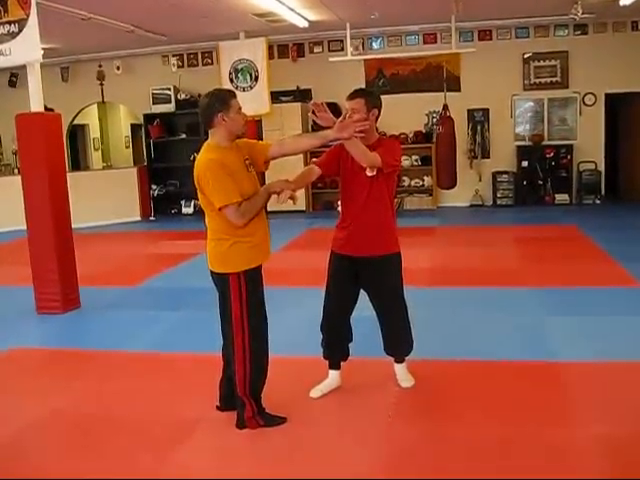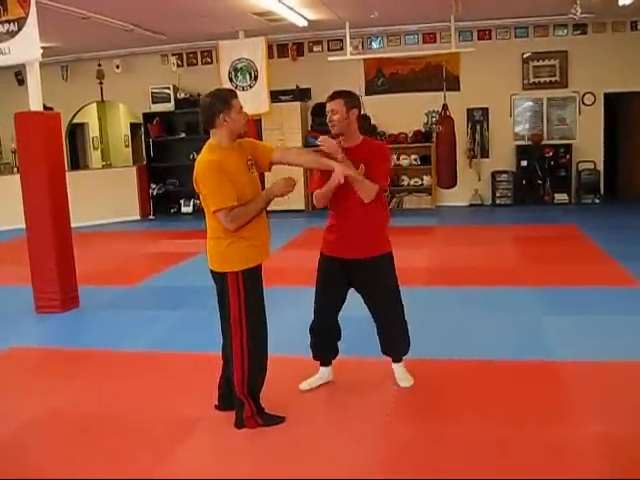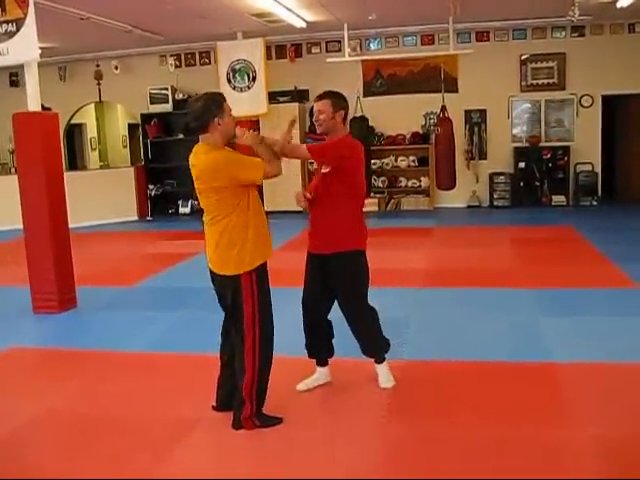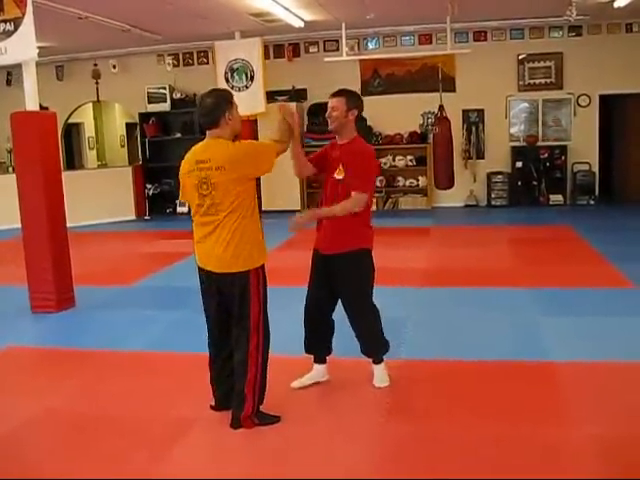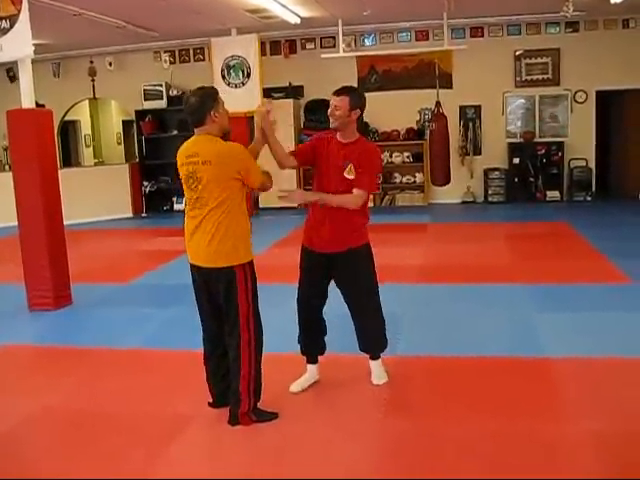
dt=0.4s
person 1, frame 1
left shoulder: (241, 149)
right shoulder: (211, 163)
left elbow: (285, 145)
right elbow: (239, 215)
left wrist: (332, 135)
right wrist: (269, 189)
left hip: (244, 259)
right hip: (234, 262)
left knee: (239, 333)
right knee: (248, 336)
left ankle: (230, 397)
right ankle: (250, 411)
person 1, frame 2
left shoulder: (245, 147)
right shoulder: (211, 164)
left elbow: (288, 155)
right elbow: (230, 221)
left wrist: (332, 165)
right wrist: (270, 193)
left hip: (246, 258)
right hip: (234, 262)
left knee: (241, 332)
right knee: (246, 335)
left ankle: (230, 396)
right ankle: (248, 411)
person 1, frame 3
left shoulder: (211, 152)
right shoulder: (218, 160)
left elbow: (265, 163)
right elbow: (271, 168)
left wrist: (253, 145)
right wrist: (254, 143)
left hip: (229, 258)
right hip: (241, 261)
left knee: (236, 329)
right knee: (255, 334)
left ankle: (227, 397)
right ankle: (248, 413)
person 1, frame 4
left shoulder: (190, 160)
right shoulder: (241, 152)
left elbow: (192, 206)
right elbow: (282, 144)
right wrist: (288, 122)
left hip: (207, 262)
right hip: (241, 262)
left knee: (220, 332)
right knee: (251, 335)
left ankle: (223, 396)
right ankle: (247, 412)
person 1, frame 5
left shoulder: (185, 153)
right shoulder: (229, 152)
right elbow: (264, 183)
left wrist: (257, 141)
right wrist: (262, 144)
left hip: (199, 257)
right hip: (229, 257)
left knee: (214, 329)
right knee: (244, 332)
left ankle: (221, 393)
right ankle: (244, 408)
person 2, frame 1
left shoulder: (390, 148)
right shoulder: (340, 150)
left elbow: (368, 160)
right elbow: (314, 170)
left wrist: (334, 127)
right wrist: (290, 186)
left hip: (382, 249)
right hip: (344, 247)
left knee: (392, 310)
right knee: (334, 313)
left ankle: (400, 365)
right ankle: (334, 373)
person 2, frame 2
left shoulder: (378, 151)
right shoulder: (327, 155)
left elbow: (368, 194)
right elbow: (319, 201)
left wrist: (342, 160)
right wrist: (333, 182)
left hip: (372, 250)
right hip: (334, 249)
left knee: (388, 310)
right knee: (323, 313)
left ankle: (398, 364)
right ankle: (325, 369)
person 2, frame 3
left shoulder: (348, 148)
right shoulder: (326, 154)
left elbow: (295, 151)
right wrist: (305, 199)
left hip: (347, 247)
right hip: (319, 246)
left knee: (355, 309)
right knee: (312, 309)
left ankle: (380, 363)
right ankle: (322, 369)
person 2, frame 4
left shoulder: (361, 153)
right shoulder: (331, 149)
left elbow: (357, 203)
right elbow: (302, 172)
left wrist: (314, 214)
right wrist: (295, 134)
left hip: (353, 247)
right hip: (326, 244)
left knee: (360, 308)
right knee: (316, 307)
left ankle: (378, 364)
right ankle: (319, 367)
person 2, frame 5
left shoulder: (369, 153)
right shoulder: (320, 143)
left elbow: (357, 201)
right elbow: (287, 162)
left wrist: (312, 196)
right wrist: (268, 133)
left hip: (352, 246)
right hip: (315, 243)
left knee: (365, 305)
right knee: (308, 305)
left ankle: (375, 361)
right ankle: (312, 368)
